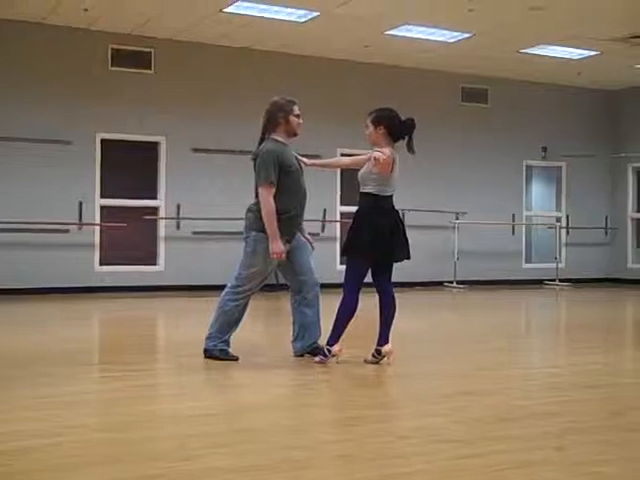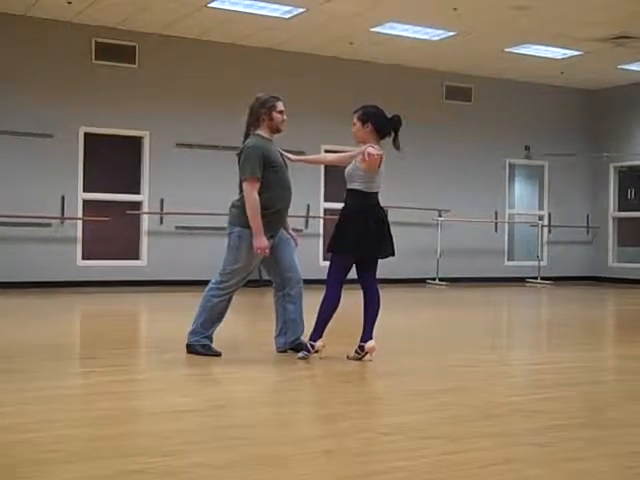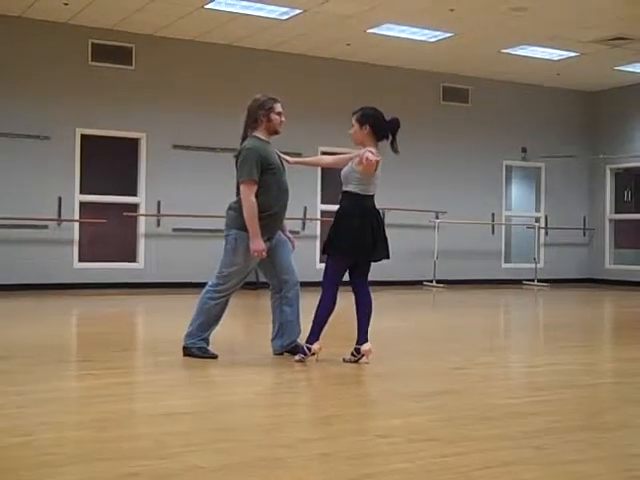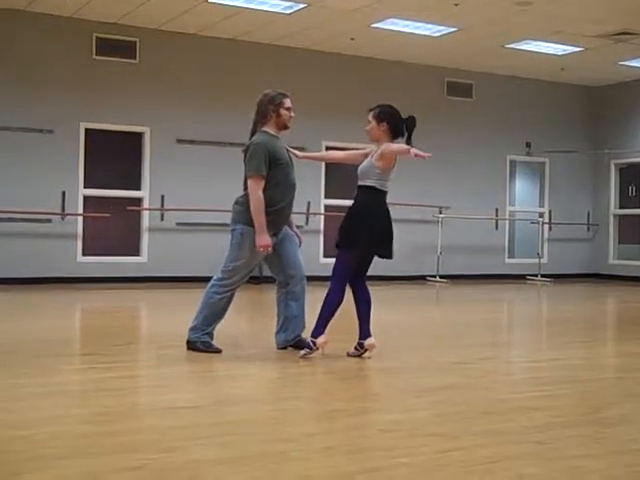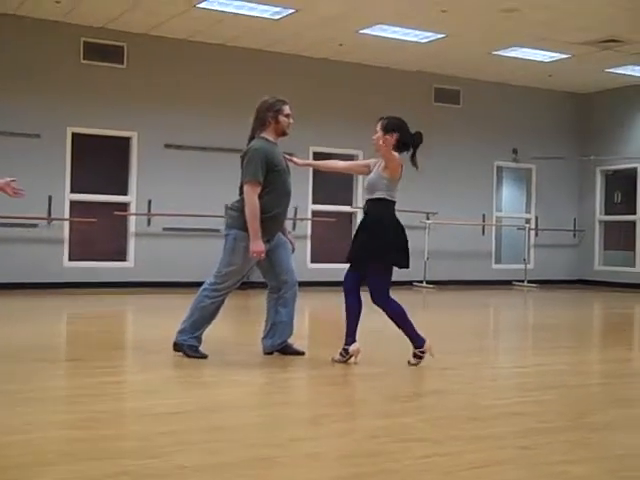
dt=0.7s
person 1, frame 1
left shoulder: (286, 150)
right shoulder: (269, 151)
right elbow: (266, 197)
left wrist: (301, 231)
right wrist: (274, 239)
left hip: (290, 235)
right hip: (265, 235)
left knee: (307, 286)
right knee: (241, 289)
left ankle: (307, 344)
right ankle: (215, 344)
person 1, frame 2
left shoulder: (271, 147)
right shoulder: (254, 147)
right elbow: (250, 192)
left wrist: (286, 228)
right wrist: (258, 235)
left hip: (275, 231)
right hip: (250, 230)
left knee: (290, 282)
right knee: (225, 284)
left ankle: (289, 339)
right ankle: (198, 338)
person 1, frame 3
left shoulder: (269, 148)
right shoulder: (252, 149)
right elbow: (247, 195)
left wrist: (283, 230)
right wrist: (255, 238)
left hip: (272, 233)
right hip: (246, 233)
left knee: (287, 284)
right knee: (222, 287)
left ankle: (286, 342)
right ankle: (194, 342)
person 1, frame 4
left shoulder: (278, 144)
right shoulder: (261, 144)
right elbow: (255, 190)
left wrist: (291, 226)
right wrist: (261, 232)
left hip: (278, 228)
right hip: (253, 227)
left knee: (294, 278)
right knee: (227, 281)
left ankle: (290, 336)
right ankle: (198, 336)
person 1, frame 5
left shoulder: (275, 150)
right shoulder: (259, 150)
right elbow: (250, 195)
left wrist: (284, 232)
right wrist: (255, 238)
left hip: (271, 233)
right hip: (247, 231)
left knee: (286, 284)
right knee: (220, 286)
left ankle: (276, 340)
right ankle: (186, 338)
person 2, frame 1
left shoulder: (385, 155)
right shoulder: (379, 156)
left elbow: (382, 166)
right elbow: (345, 162)
left wrist: (378, 161)
right wrist: (311, 162)
left hip: (372, 223)
right hip: (383, 224)
left knee: (351, 287)
right knee: (383, 286)
left ankle: (332, 344)
right ankle: (383, 344)
person 2, frame 2
left shoulder: (371, 153)
right shoulder: (364, 153)
left elbow: (373, 158)
right elbow: (330, 159)
left wrist: (370, 154)
right wrist: (297, 158)
left hip: (358, 219)
right hip: (368, 220)
left knee: (334, 282)
right knee: (368, 282)
left ankle: (315, 340)
right ankle: (366, 340)
person 2, frame 3
left shoulder: (367, 155)
right shoulder: (360, 157)
left elbow: (368, 155)
right elbow: (327, 160)
left wrist: (367, 156)
right wrist: (294, 161)
left hip: (352, 221)
right hip: (366, 222)
left knee: (330, 284)
right knee: (360, 284)
left ankle: (312, 342)
right ankle: (362, 343)
person 2, frame 4
left shoulder: (386, 151)
right shoulder: (373, 153)
left elbow: (397, 147)
right elbow: (338, 155)
left wrist: (409, 149)
right wrist: (304, 155)
left hip: (367, 216)
right hip: (370, 217)
left knee: (339, 278)
right knee: (356, 279)
left ankle: (317, 335)
right ankle: (365, 338)
person 2, frame 5
left shoulder: (392, 162)
right shoulder: (376, 164)
left elbow: (390, 156)
right elbow: (341, 165)
left wrist: (387, 149)
right wrist: (306, 163)
left hip: (383, 230)
right hip: (372, 229)
left knee: (379, 295)
right knee: (351, 285)
left ankle: (419, 343)
right ankle: (349, 343)
